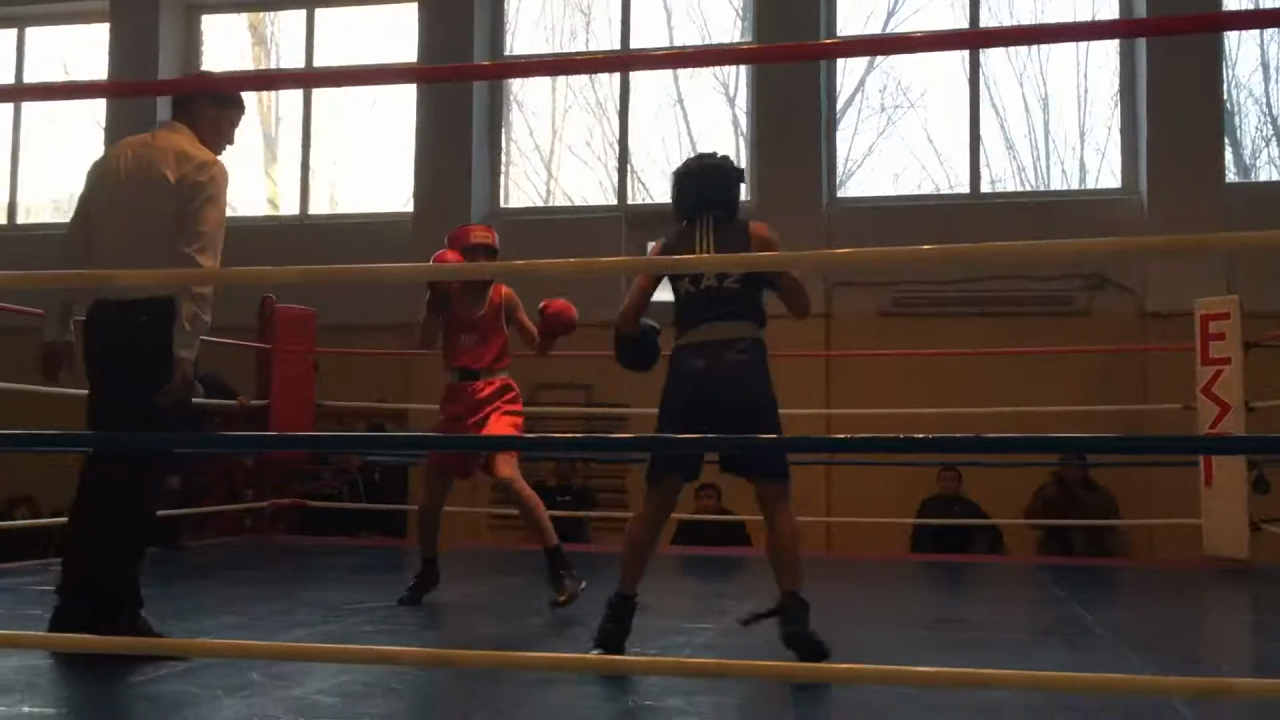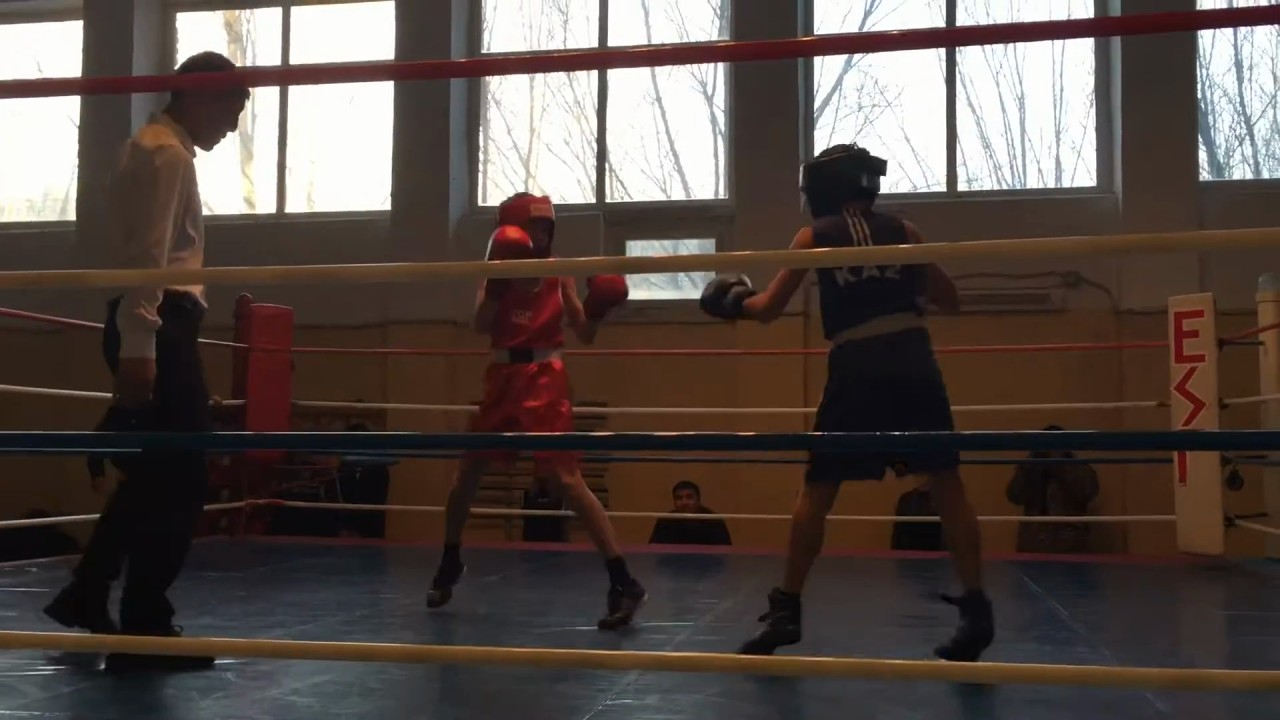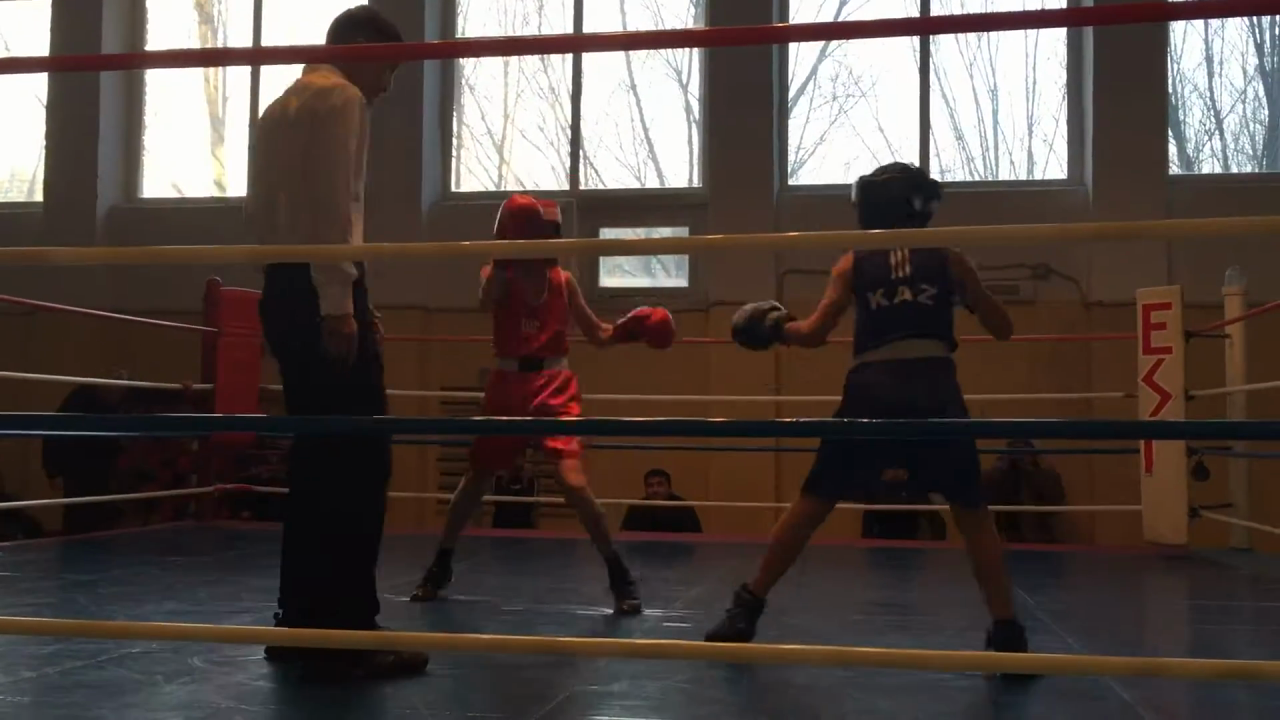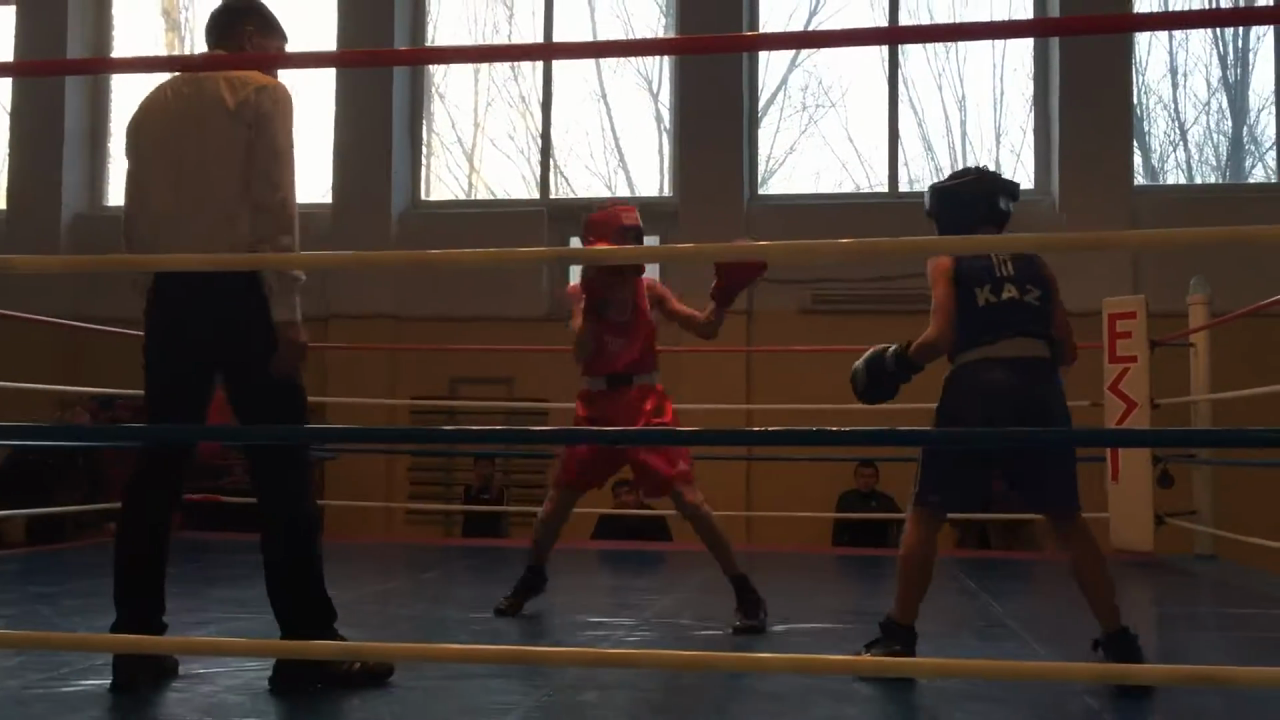
dt=1s
person 1, frame 1
left shoulder: (112, 159)
right shoulder: (201, 166)
left elbow: (74, 251)
right elbow: (197, 265)
left wrist: (58, 329)
right wrist: (186, 350)
left hip: (104, 322)
right hip: (154, 323)
left knee: (107, 462)
right knee: (140, 472)
left ankle: (78, 606)
right ankle: (113, 619)
person 1, frame 2
left shoulder: (154, 150)
right shoulder: (165, 153)
right elbow: (148, 257)
right wrist: (140, 344)
left hip: (148, 330)
right hip: (152, 329)
left knee: (155, 470)
right knee: (182, 475)
left ankle: (87, 596)
right ankle: (143, 626)
person 1, frame 3
left shoulder: (282, 107)
right shoulder: (342, 99)
right elbow: (332, 204)
right wrist: (338, 303)
left hip: (283, 291)
right hip: (319, 296)
left knee: (316, 456)
right knee: (361, 458)
left ankle: (301, 621)
right ankle: (346, 632)
person 1, frame 4
left shoulder: (151, 107)
right shoulder: (261, 92)
left elbow: (136, 225)
right elbow: (274, 207)
right wrist: (286, 311)
left hip: (171, 297)
right hip: (239, 291)
left knee: (160, 466)
right knee: (282, 467)
left ankle: (136, 644)
right ankle: (309, 641)
person 2, frame 1
left shoulder: (667, 247)
right shoulder: (756, 236)
left elbow: (624, 322)
right elbow: (801, 307)
left wrist: (630, 340)
right wrist: (778, 272)
left hip: (687, 372)
right hip: (743, 366)
left knee: (659, 498)
right knee: (775, 498)
left ankle: (620, 613)
right ankle: (794, 614)
person 2, frame 2
left shoulder: (813, 236)
right shoulder: (900, 229)
left elbow: (767, 307)
right elbow: (949, 300)
left wrist: (733, 302)
left hip: (857, 366)
right hip: (913, 360)
left knee: (816, 493)
right knee: (948, 488)
left ankle: (785, 613)
right ankle: (974, 607)
person 2, frame 3
left shoulder: (853, 263)
right shoulder: (946, 257)
left elbow: (815, 333)
right elbow: (1001, 328)
left wrist: (770, 326)
right wrist: (965, 299)
left hip: (871, 389)
right hip: (934, 388)
left knee: (811, 504)
right knee: (972, 515)
left ankle: (745, 610)
right ankle: (1007, 633)
person 2, frame 4
left shoulder: (947, 261)
right shoulder: (1034, 262)
left elbow: (941, 337)
right elbow: (1065, 350)
left wrist: (898, 362)
left hip: (978, 390)
right hip: (1039, 390)
left knee: (928, 513)
right knee: (1067, 521)
left ankle: (896, 639)
right ankle: (1120, 644)
person 3, frame 1
left shoulder: (504, 295)
right shoulder: (449, 295)
left elbow: (538, 345)
right elbow: (425, 342)
left wrist: (549, 331)
right wrist: (436, 299)
left hip: (498, 396)
right hip: (457, 398)
left knee: (508, 476)
right knee: (433, 493)
left ankle: (560, 566)
right ankle: (427, 573)
person 3, frame 2
left shoulder: (559, 274)
right shoulder: (498, 271)
left elbow: (585, 334)
right elbow: (482, 325)
left wrist: (597, 308)
right wrist: (496, 279)
left hip: (546, 382)
right hip: (503, 381)
left knee: (569, 482)
right knee: (466, 479)
left ankle: (623, 583)
right ankle: (449, 566)
person 3, frame 3
left shoulder: (564, 280)
right shoulder: (498, 270)
left elbow: (597, 334)
right elbow: (487, 303)
left wrist: (629, 327)
right wrist: (504, 254)
left hip: (555, 388)
right hip: (507, 387)
left knee: (573, 485)
right knee: (475, 481)
left ankle: (619, 576)
right ankle: (440, 567)
person 3, frame 4
left shoulder: (648, 288)
right shoulder: (578, 292)
left elbow: (705, 328)
right elbow: (582, 357)
left wrist: (725, 293)
right wrist: (595, 303)
left hip: (646, 404)
right hip: (597, 406)
left knee: (689, 501)
right knee: (558, 503)
left ankle: (747, 594)
right ankle: (531, 579)
